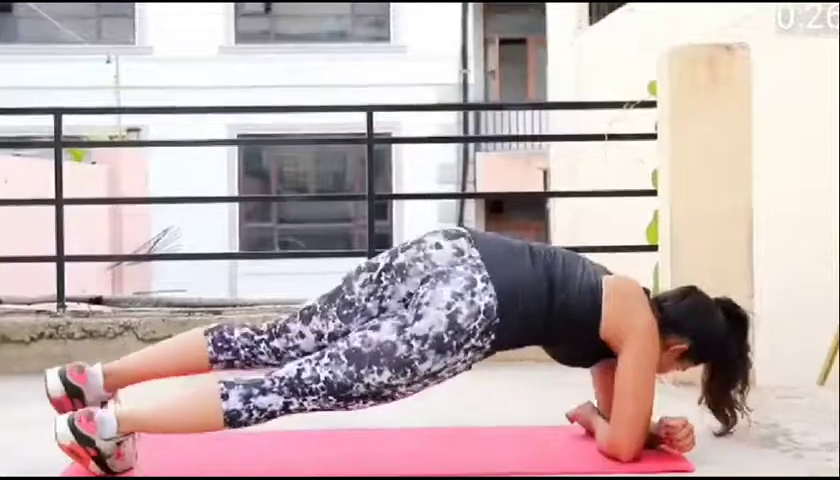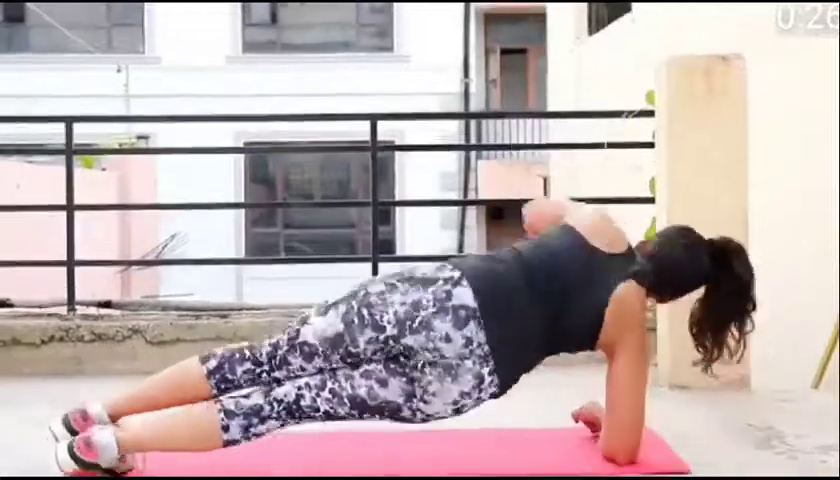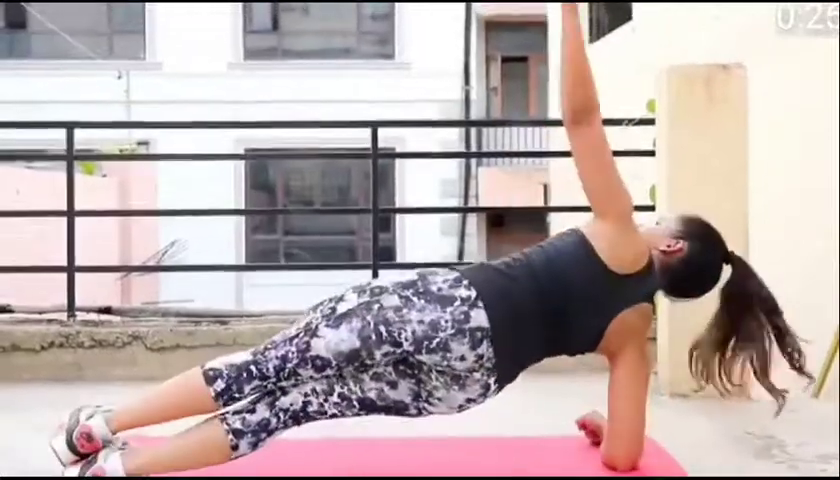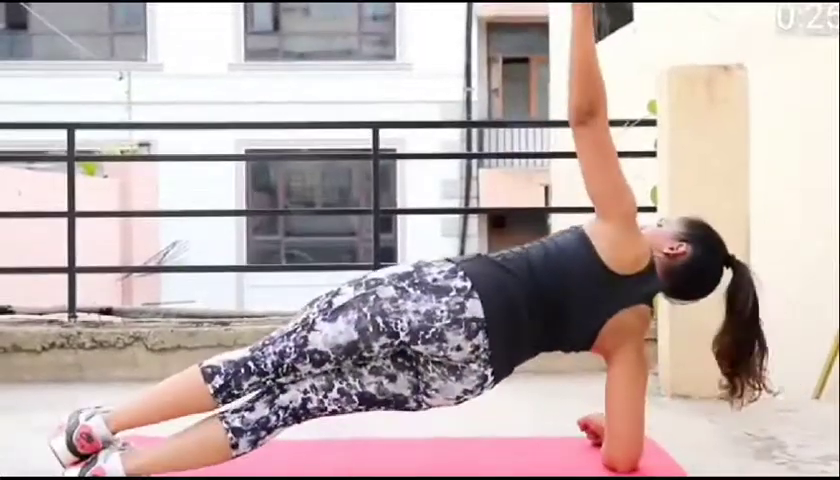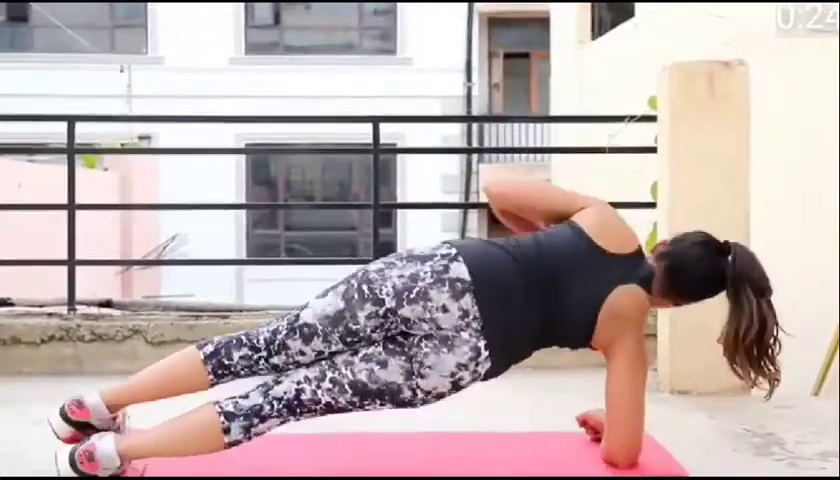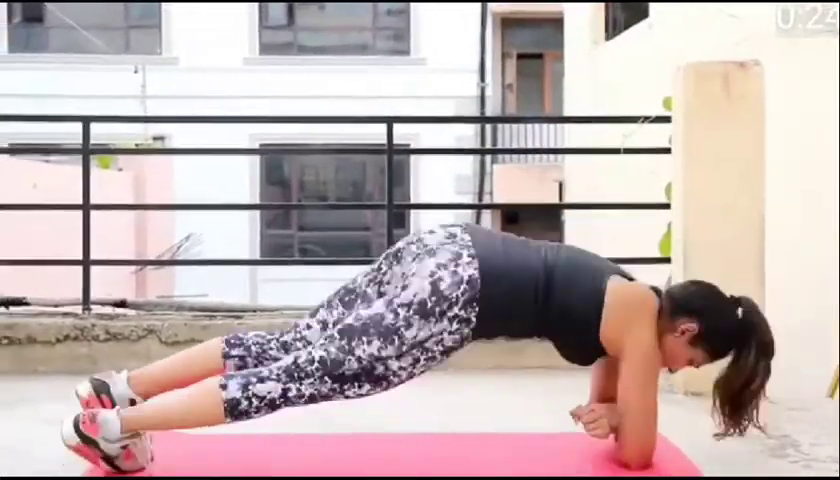
dt=0.4s
person 1, frame 1
left shoulder: (623, 303)
right shoulder: (642, 327)
left elbow: (610, 407)
right wrist: (592, 418)
left hip: (446, 255)
right hip: (464, 301)
left knee: (273, 343)
right knee: (298, 384)
left ankle: (94, 378)
right ankle: (112, 422)
person 1, frame 2
left shoulder: (598, 226)
right shoulder: (632, 316)
left elbow: (532, 214)
right wrist: (600, 416)
left hip: (433, 291)
right hip: (458, 370)
left knee: (263, 365)
right knee: (288, 400)
left ankle: (100, 414)
person 1, frame 3
left shoulder: (623, 233)
right shoulder: (632, 332)
left elbow: (580, 115)
left hip: (436, 303)
right hip: (465, 373)
left knee: (262, 372)
right knee: (289, 406)
person 1, frame 4
left shoulder: (623, 233)
right shoulder: (630, 334)
left elbow: (587, 116)
left hip: (438, 298)
right hip: (462, 364)
left knee: (263, 369)
right knee: (288, 404)
person 1, frame 5
left shoulder: (606, 224)
right shoulder: (630, 323)
left elbow: (499, 194)
left hip: (438, 273)
right hip: (460, 351)
left knee: (264, 347)
right knee: (288, 397)
left ankle: (95, 406)
person 1, frame 6
left shoulder: (625, 293)
right shoulder: (644, 326)
left elbow: (605, 402)
left wrist: (605, 411)
left hip: (444, 246)
right hip: (457, 284)
left knee: (289, 347)
right knee: (306, 375)
left ankle: (125, 384)
